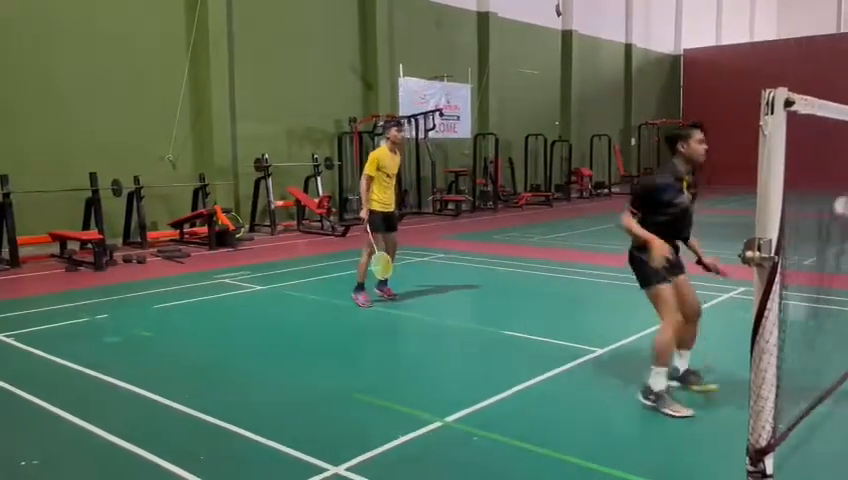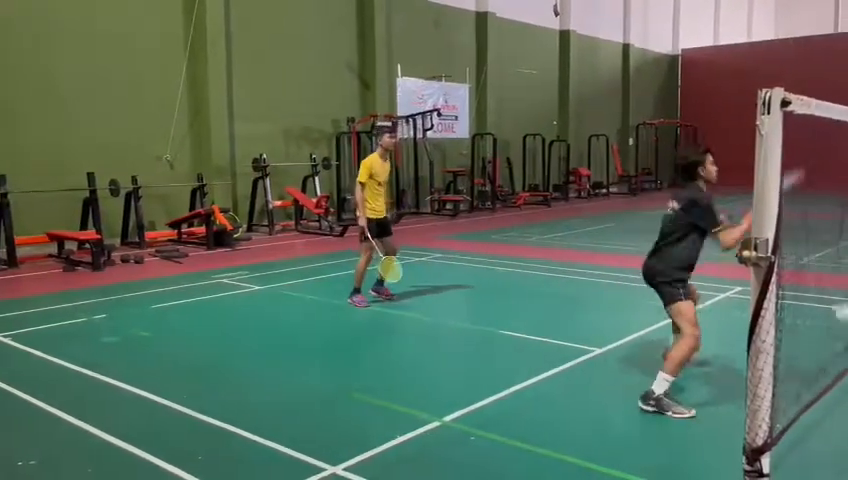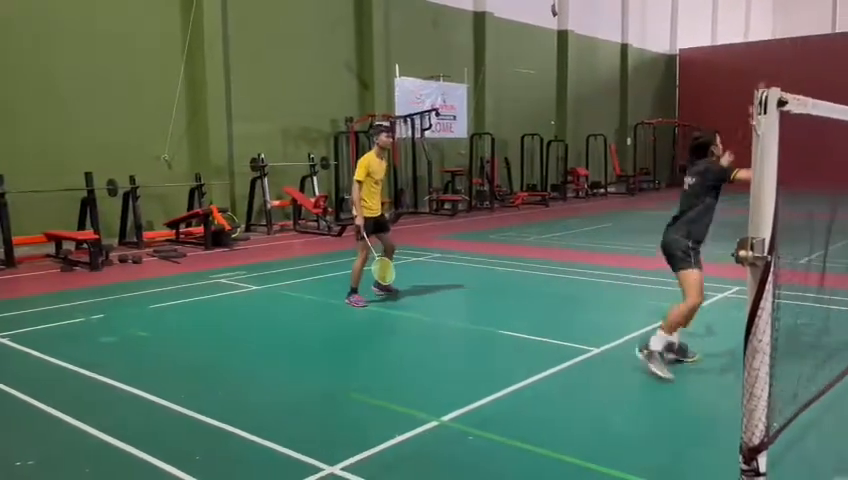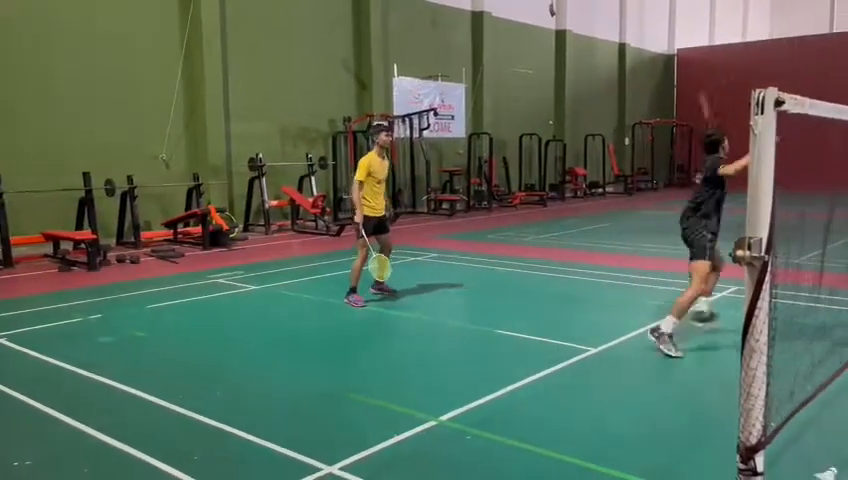
dt=0.2s
person 1, frame 1
left shoulder: (690, 183)
right shoulder: (658, 182)
right elbow: (627, 219)
left wrist: (701, 256)
right wrist: (654, 241)
left hip: (669, 254)
right hip: (648, 256)
left knee: (692, 310)
right knee: (672, 320)
left ankle: (681, 369)
right ankle: (654, 390)
person 1, frame 2
left shoulder: (687, 195)
right shoulder: (699, 200)
right elbow: (727, 242)
left wrist: (717, 223)
right wrist: (747, 222)
left hip: (661, 267)
right hip: (667, 271)
left knee: (692, 301)
right knee: (692, 335)
left ankle: (676, 353)
right ankle: (655, 395)
person 1, frame 3
left shoulder: (697, 169)
right shoulder: (710, 169)
right elbow: (747, 176)
left wrist: (723, 164)
left hip: (678, 239)
right hip: (683, 242)
left knee: (695, 296)
right knee: (693, 299)
left ankle: (673, 344)
right ankle: (653, 349)
person 1, frame 4
left shoulder: (711, 164)
right shoulder: (714, 163)
right elbow: (730, 170)
left hip: (698, 228)
right hip: (700, 231)
left knee: (717, 264)
right knee: (698, 286)
left ankle: (703, 309)
right ankle: (663, 330)
person 2, frame 1
left shoulder: (397, 155)
right shoulder: (376, 154)
right elbow: (364, 181)
left wrist: (396, 207)
right wrist: (364, 208)
left hip: (389, 208)
right hip: (375, 208)
left knee: (392, 247)
right knee: (370, 248)
left ankle: (382, 284)
right ankle: (359, 289)
person 2, frame 2
left shoulder: (387, 163)
right shoulder: (369, 162)
right elbow: (359, 190)
right wrist: (362, 216)
left hip: (382, 215)
right hip: (368, 216)
left knee: (391, 251)
right knee: (367, 254)
left ankle: (379, 286)
right ankle: (355, 293)
person 2, frame 3
left shoulder: (384, 161)
right shoulder: (365, 160)
right elbow: (356, 189)
right wrist: (359, 215)
left hip: (378, 212)
right hip: (364, 215)
left knee: (390, 247)
right knee: (363, 254)
left ankle: (381, 283)
right ankle: (352, 293)
person 2, frame 4
left shoulder: (386, 160)
right shoulder: (367, 160)
right elbow: (356, 188)
left wrist: (385, 207)
right wrist: (358, 213)
left hip: (380, 212)
right hip: (366, 214)
left knee: (387, 247)
right knee: (363, 253)
left ankle: (378, 283)
right ankle: (351, 293)
